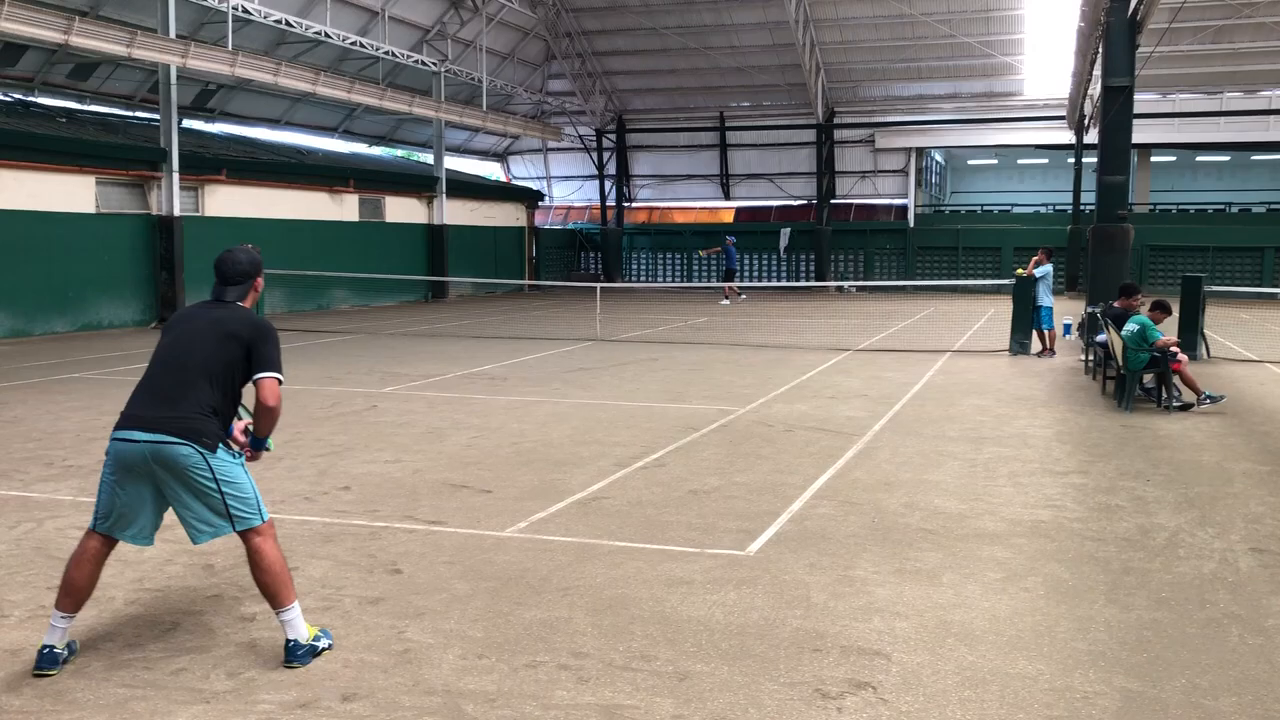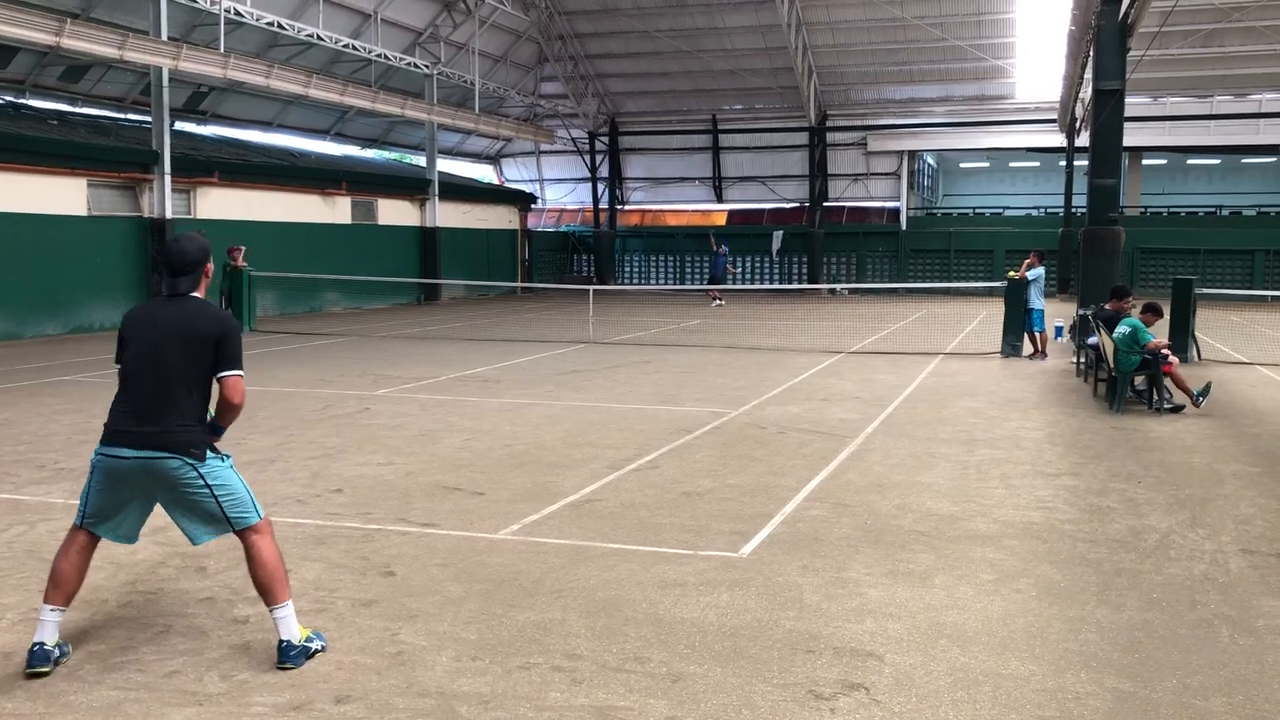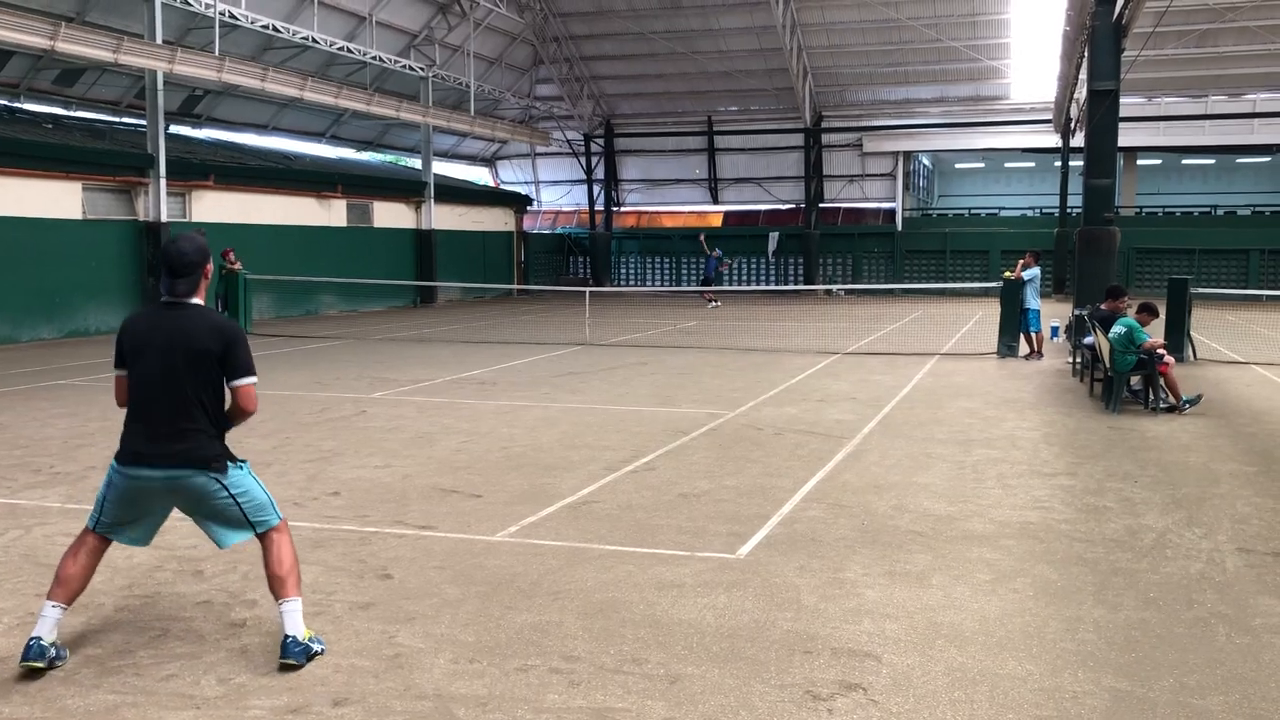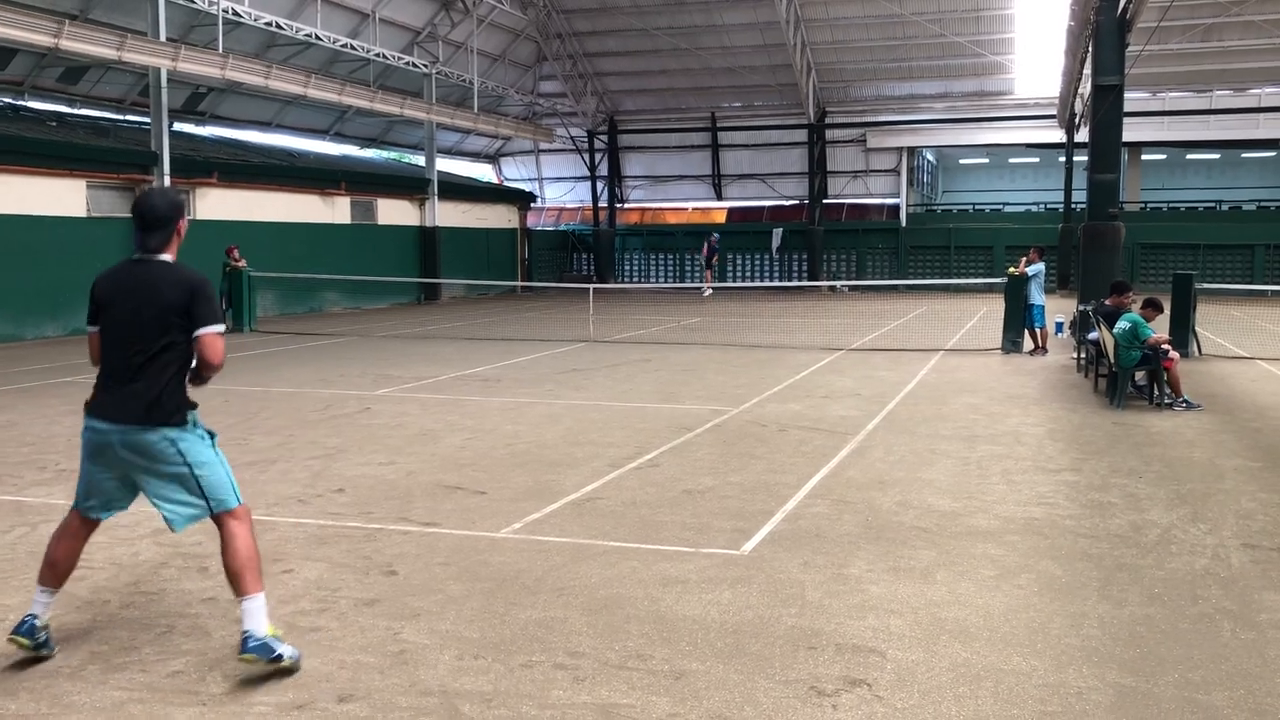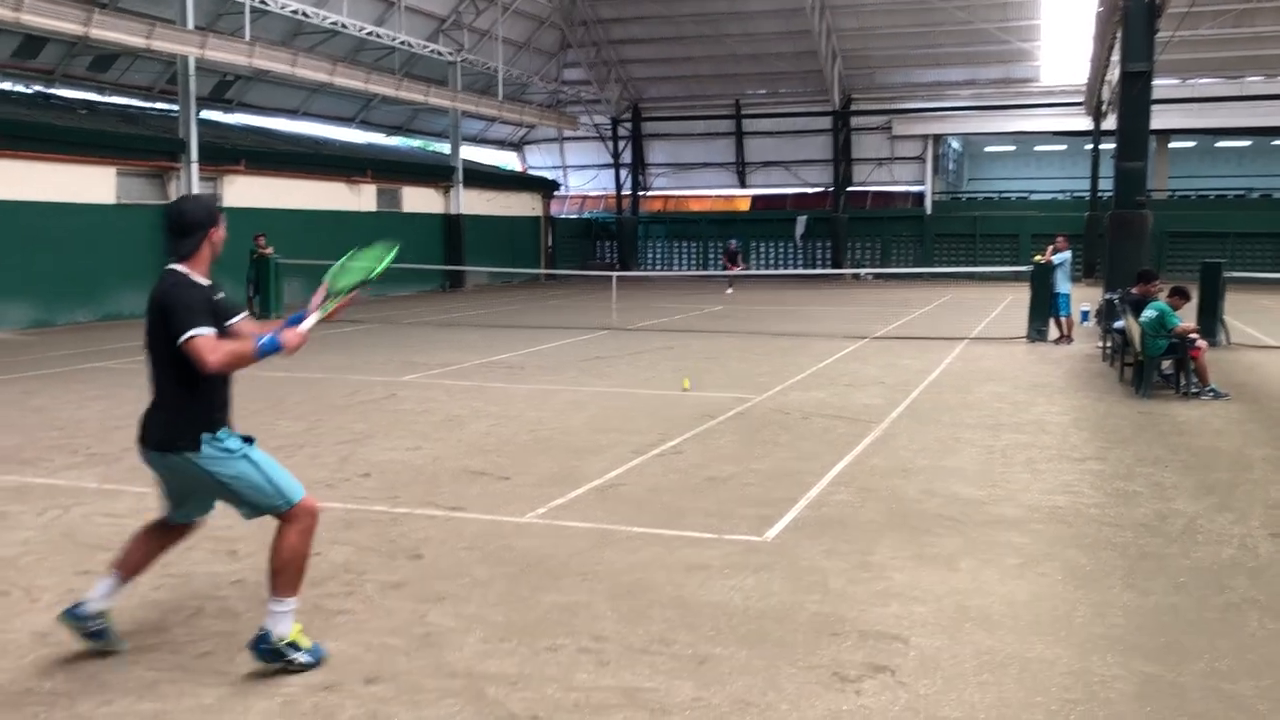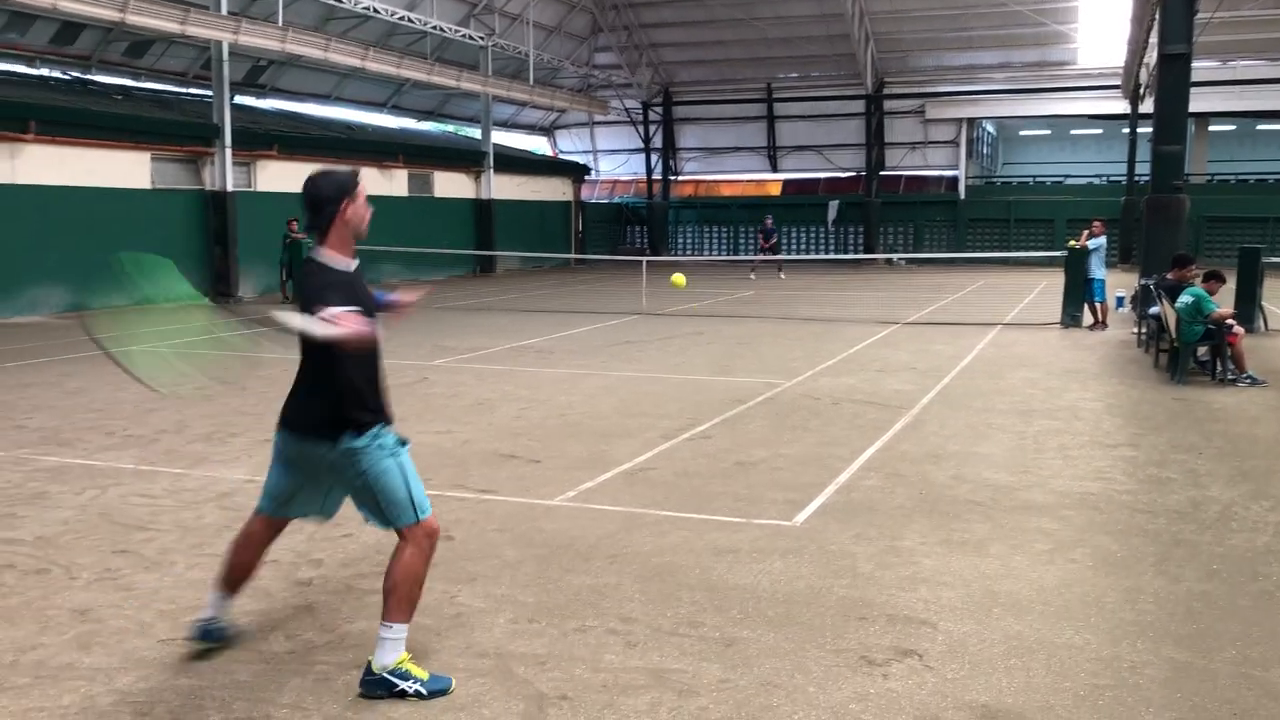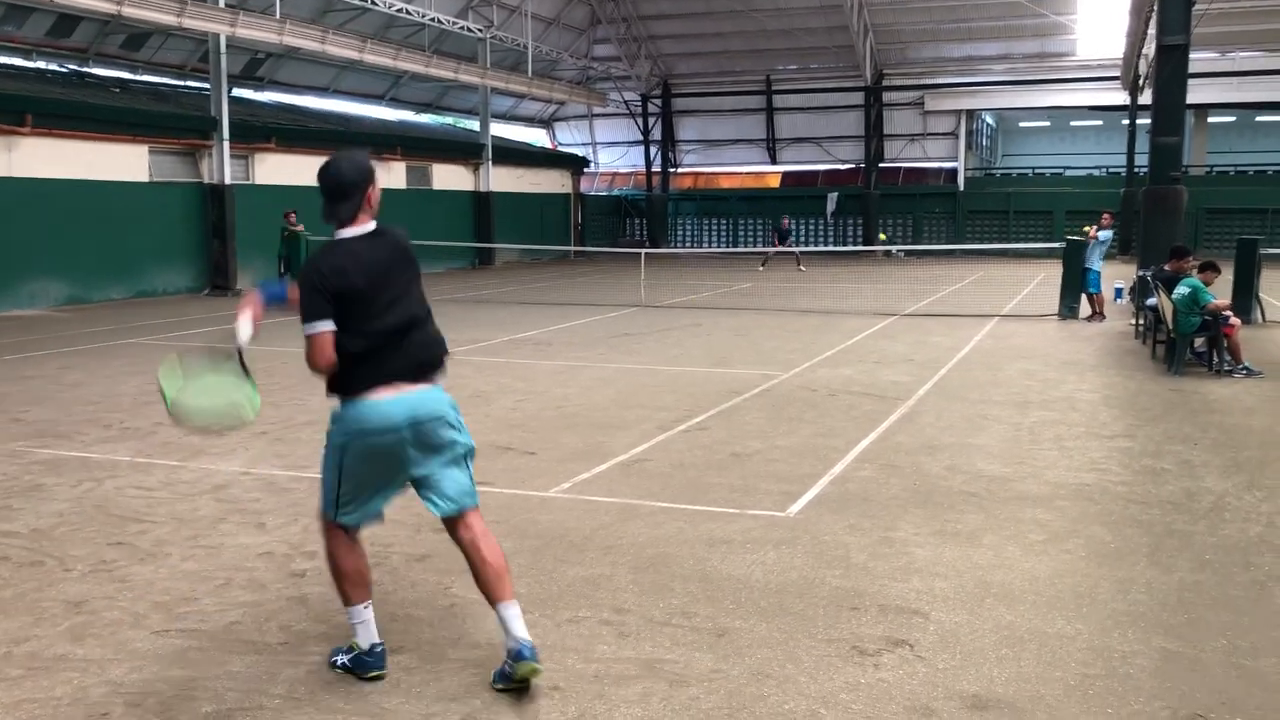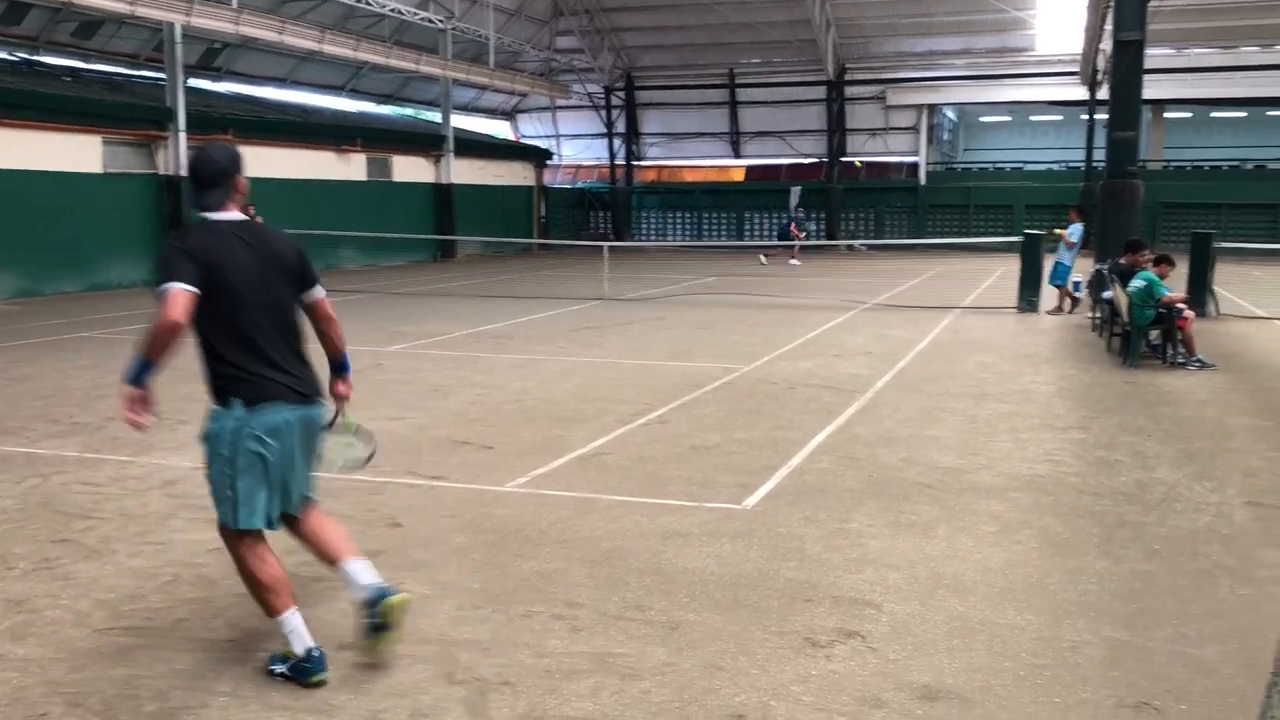
dt=0.4s
person 1, frame 1
left shoulder: (181, 319)
right shoulder: (258, 329)
right elbow: (269, 401)
left wrist: (228, 427)
right wrist: (258, 440)
left hip: (129, 435)
right hip: (189, 442)
left knee: (100, 536)
right knee: (258, 531)
left ankle: (53, 644)
right ankle: (299, 637)
person 1, frame 2
left shoulder: (134, 318)
right shoulder: (220, 322)
right elbow: (233, 398)
right wrist: (214, 428)
left hip: (117, 447)
right hip: (182, 452)
left knee: (83, 533)
right knee: (256, 531)
left ankle: (44, 643)
right ankle: (291, 638)
person 1, frame 3
left shoulder: (132, 326)
right shoulder: (224, 330)
left elbow: (122, 396)
right elbow: (247, 405)
left hip: (136, 463)
right hip: (202, 464)
left knee: (93, 537)
right knee: (274, 532)
left ankle: (41, 639)
right ankle: (296, 637)
person 1, frame 4
left shoulder: (106, 282)
right shoulder: (193, 284)
left elbow: (96, 354)
right elbow: (214, 357)
right wrist: (193, 374)
left hip: (104, 423)
right hip: (163, 426)
left knee: (82, 518)
right knee: (235, 519)
left ankle: (32, 623)
right ankle: (258, 635)
person 1, frame 5
left shoulder: (201, 290)
right shoulder: (176, 294)
left elbow: (247, 333)
right elbow: (212, 359)
left wrist: (302, 319)
right wrist: (278, 344)
left hip: (182, 437)
right hip: (197, 440)
left knee: (179, 520)
right knee: (302, 511)
left ankle: (90, 610)
right ankle: (278, 633)
person 1, frame 6
left shoulder: (339, 268)
right shoulder: (323, 281)
right elbow: (337, 322)
left wrist: (384, 301)
right wrist: (345, 328)
left hip: (297, 426)
right hip: (354, 434)
left knee: (267, 520)
right knee: (421, 531)
left ankle: (212, 621)
right ankle: (387, 664)
person 1, frame 7
left shoulder: (323, 262)
right shoulder: (395, 243)
left elbow: (322, 360)
right wrist: (270, 293)
left hip: (367, 414)
right hip: (431, 401)
left knee: (341, 527)
right knee: (466, 523)
left ankle: (366, 647)
right ankle: (519, 644)
person 1, frame 8
left shoulder: (187, 246)
right shoulder: (282, 243)
left elbow: (172, 318)
right elbow: (324, 315)
left wrist: (137, 378)
right wrist: (342, 370)
left hip: (250, 412)
right hip: (305, 403)
left knee: (243, 533)
right knee: (299, 513)
left ankle: (303, 654)
right ankle: (373, 588)
